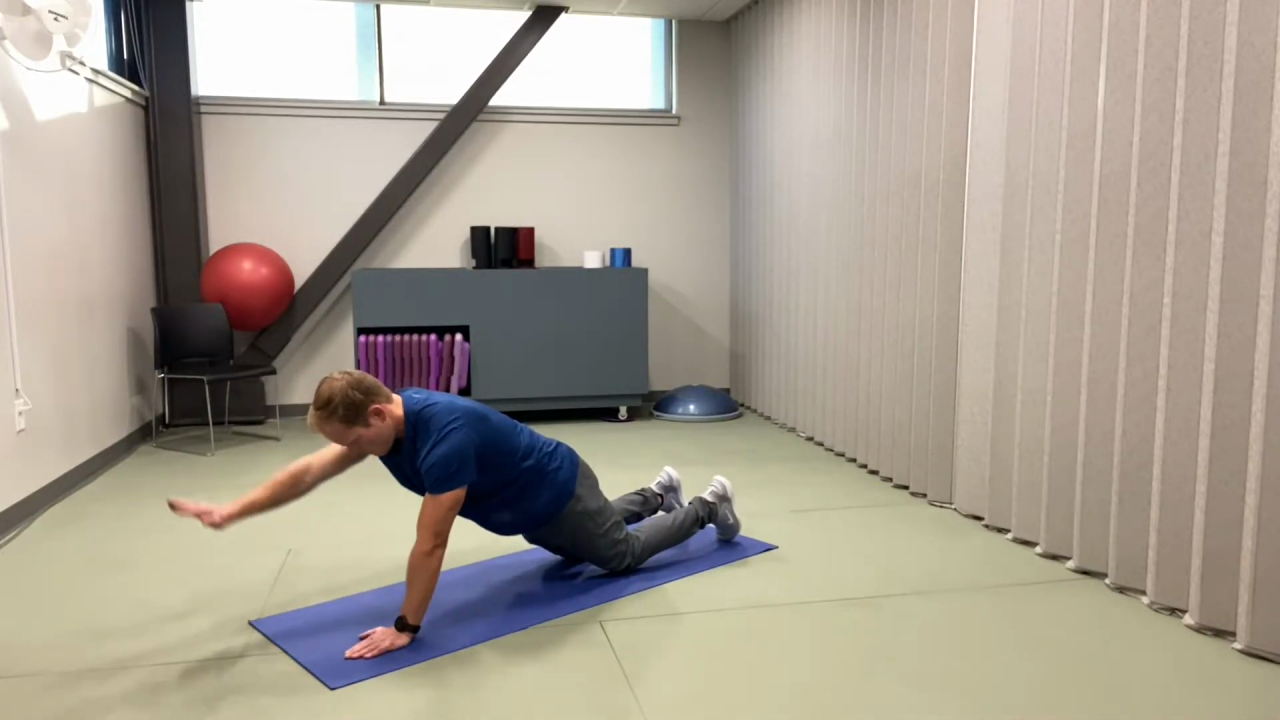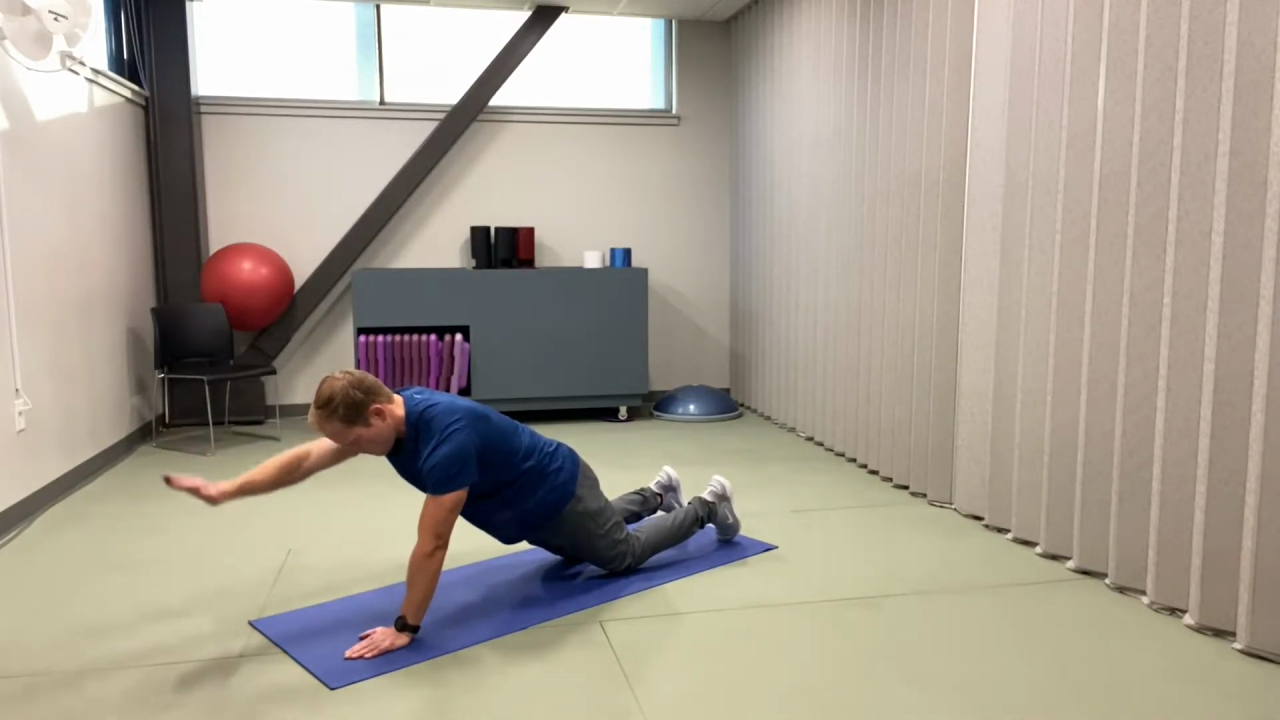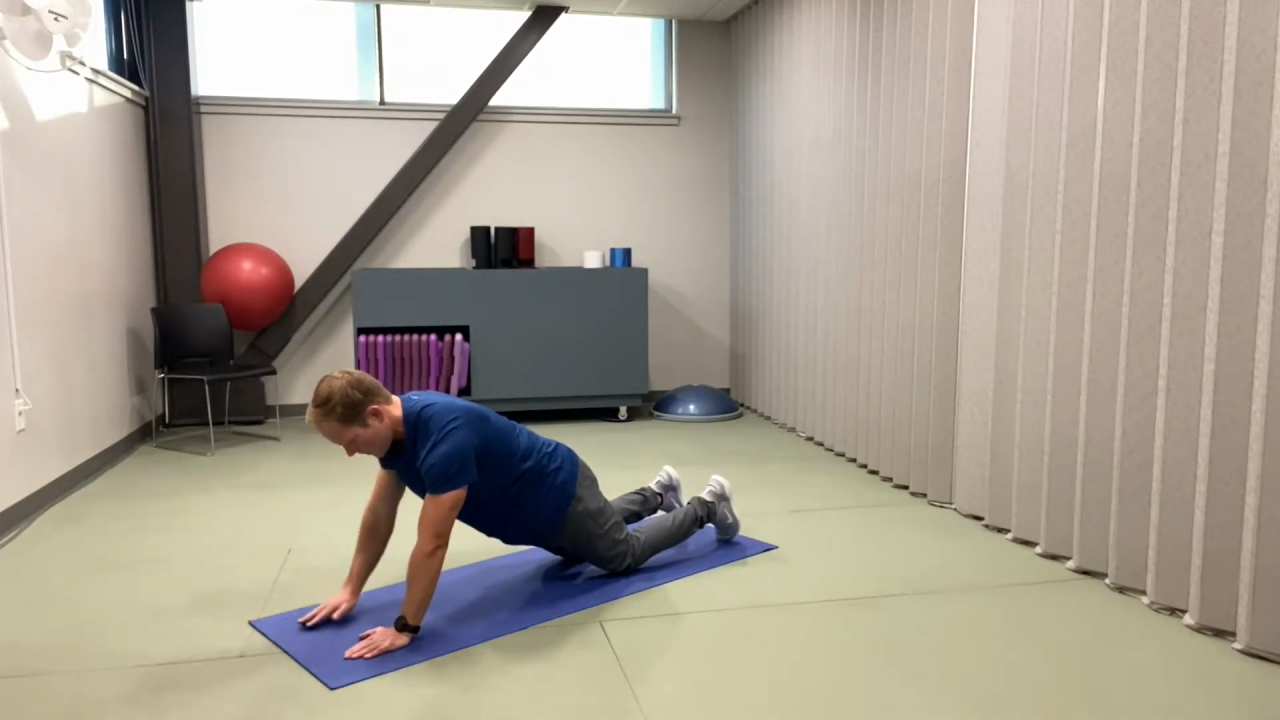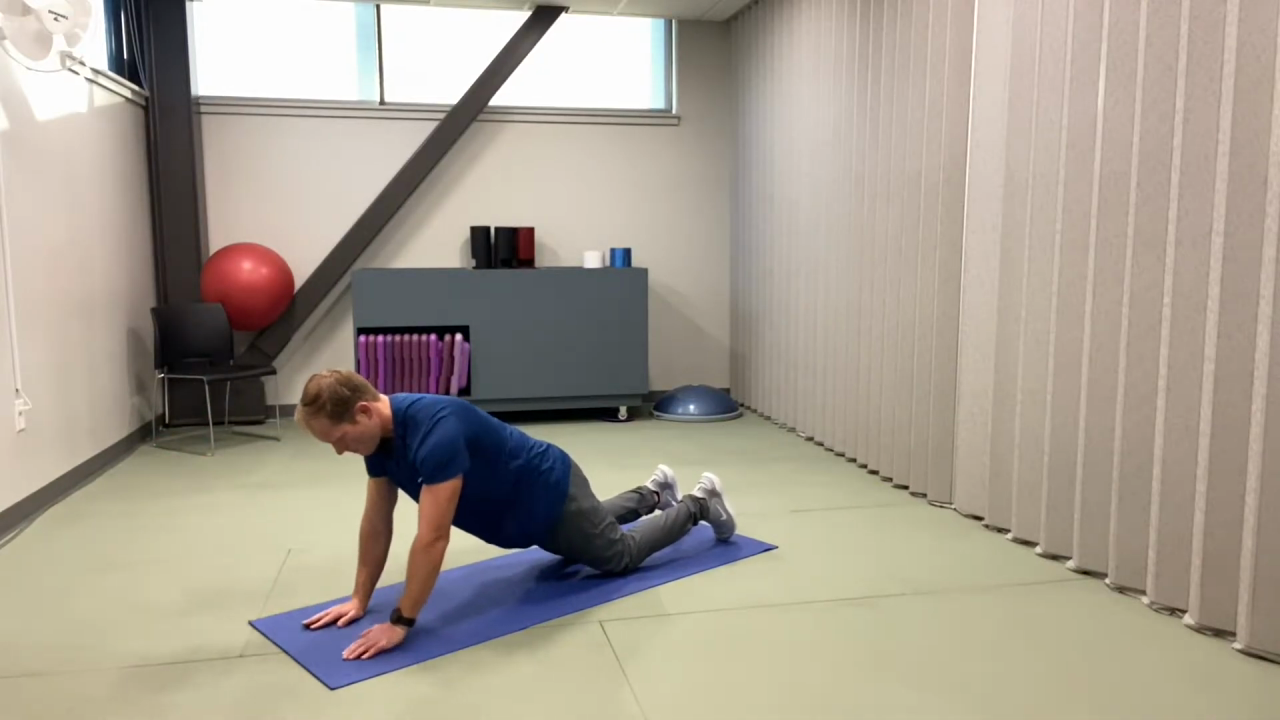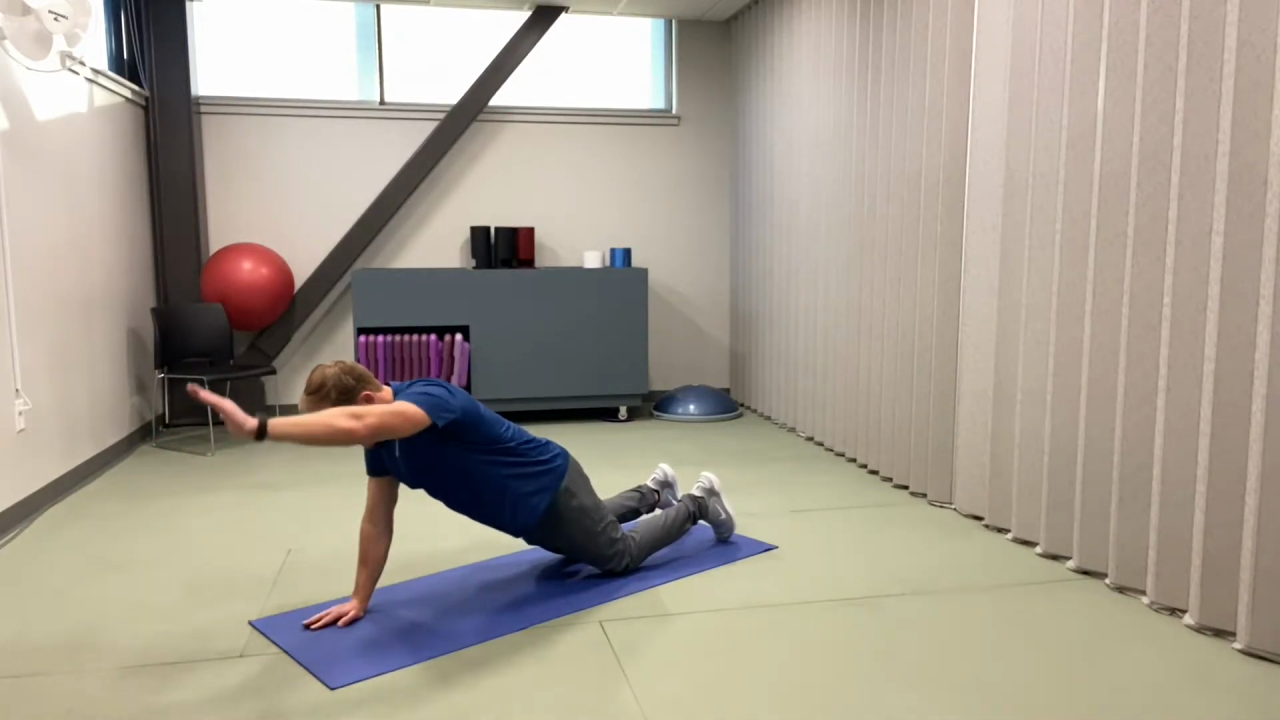
dt=0.5s
person 1, frame 1
left shoulder: (445, 436)
right shoulder: (377, 418)
left elbow: (430, 545)
right elbow: (308, 472)
left wrist: (405, 628)
right wrist: (231, 511)
left hip: (558, 488)
right hip: (532, 502)
left knee: (620, 554)
right knee: (575, 551)
left ankle: (707, 506)
right ankle: (657, 494)
person 1, frame 2
left shoulder: (446, 436)
right shoulder: (386, 415)
left elbow: (431, 546)
right elbow: (306, 459)
left wrist: (405, 628)
right wrist: (225, 489)
left hip: (559, 492)
right hip: (531, 503)
left knee: (621, 554)
right knee: (575, 552)
left ankle: (707, 506)
right ankle: (657, 493)
person 1, frame 3
left shoulder: (444, 436)
right shoulder: (394, 428)
left elbow: (431, 545)
right elbow: (378, 518)
left wrist: (404, 628)
right wrist: (350, 590)
left hip: (559, 494)
right hip: (532, 506)
left knee: (624, 556)
right knee: (573, 554)
left ankle: (707, 507)
right ankle: (656, 494)
person 1, frame 4
left shoulder: (435, 430)
right shoulder: (378, 433)
left elbow: (433, 539)
right elbow: (376, 524)
left wrist: (400, 623)
right wrist: (359, 598)
left hip: (549, 493)
right hip: (519, 504)
left knee: (618, 556)
right knee: (576, 544)
left ankle: (698, 503)
right ankle: (652, 492)
person 1, frame 5
left shoulder: (429, 399)
right shoulder: (386, 437)
left elbow: (353, 428)
right elbow: (377, 523)
left wrist: (257, 428)
right wrist: (360, 599)
left hip: (552, 489)
right hip: (529, 509)
left knee: (618, 554)
right knee: (577, 549)
left ankle: (696, 504)
right ankle: (651, 493)
